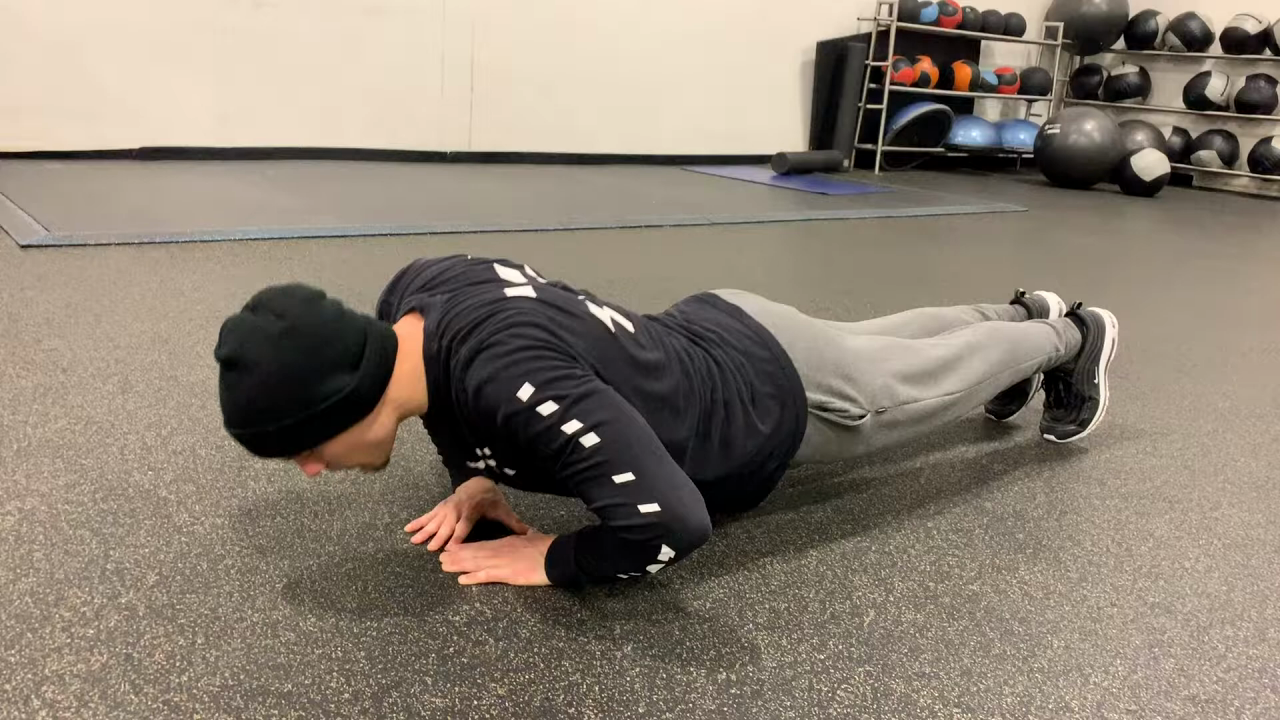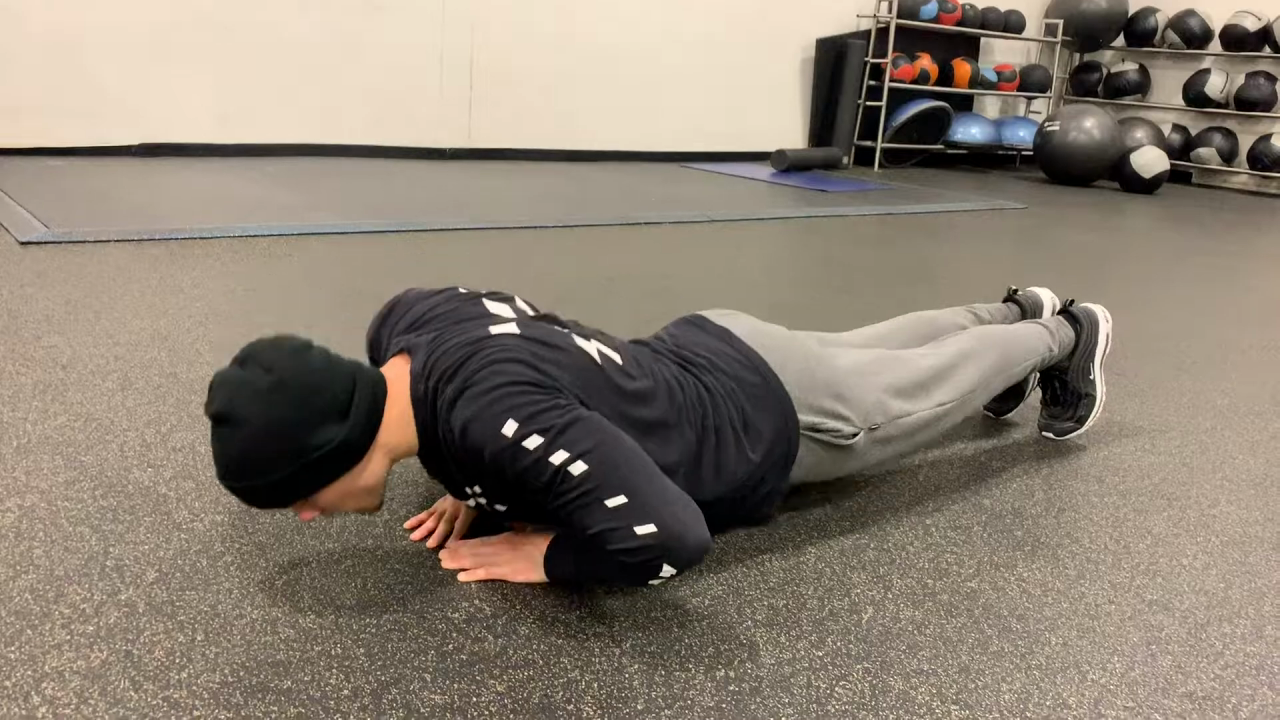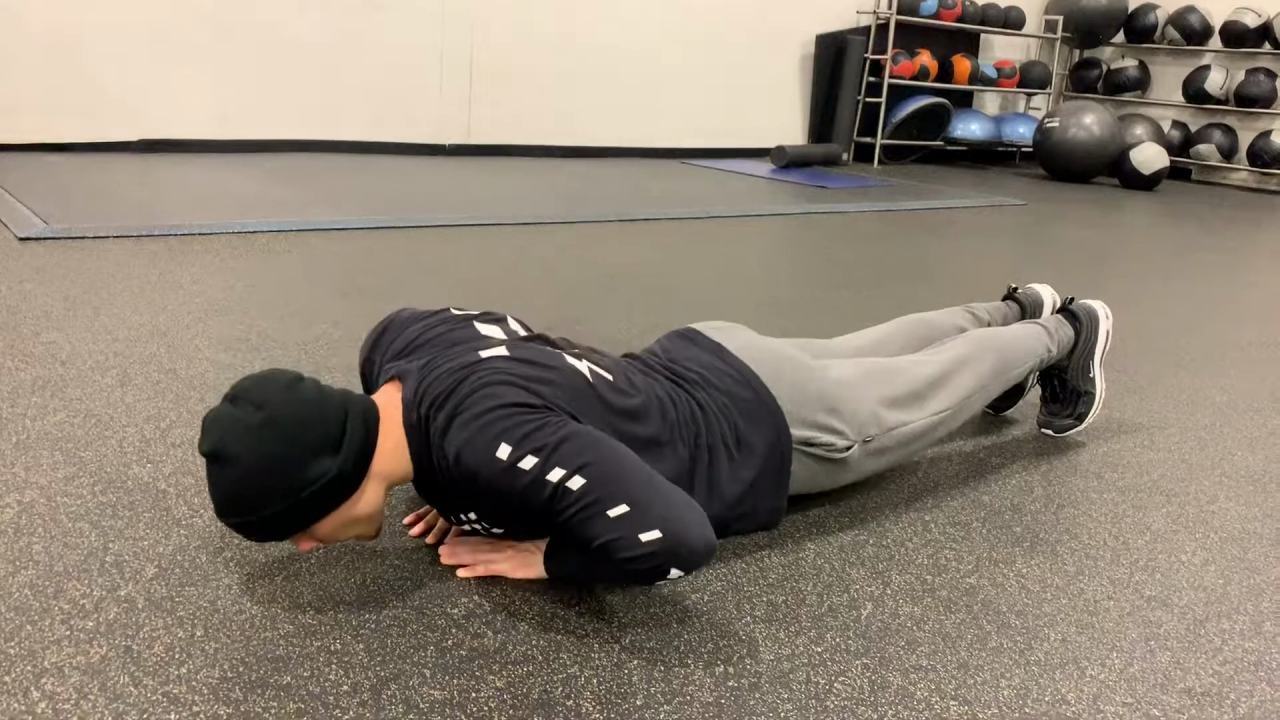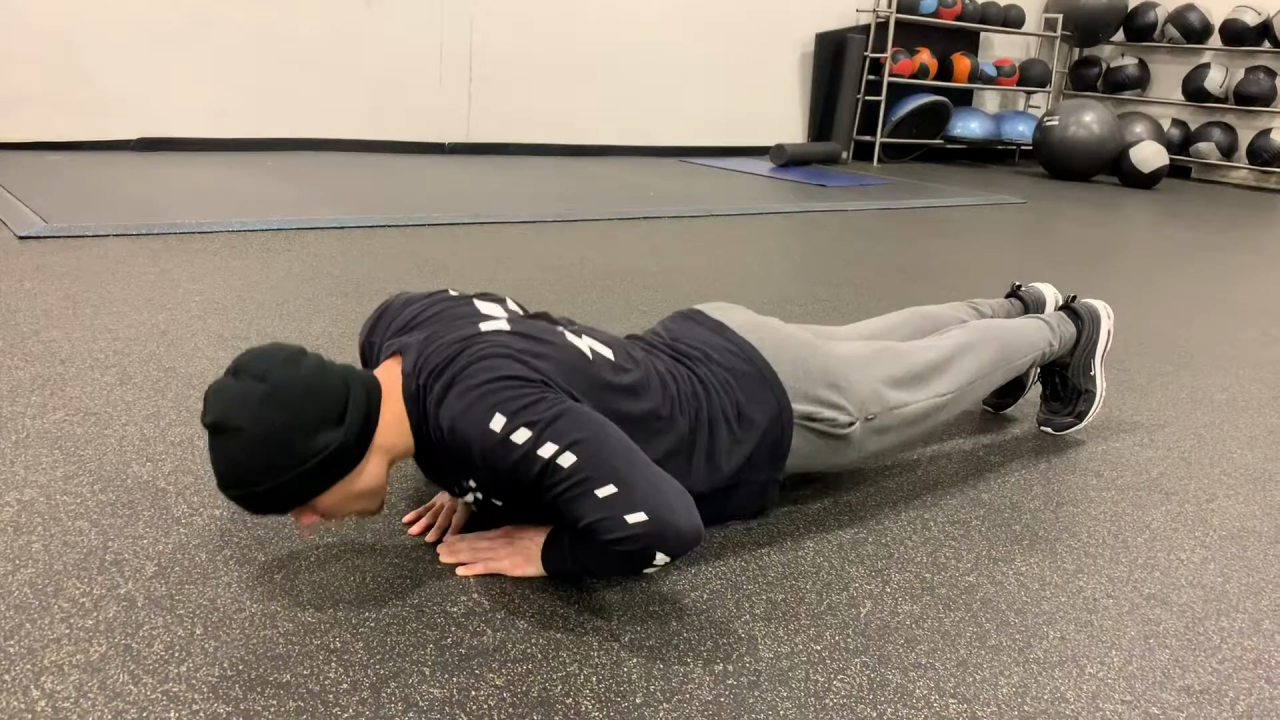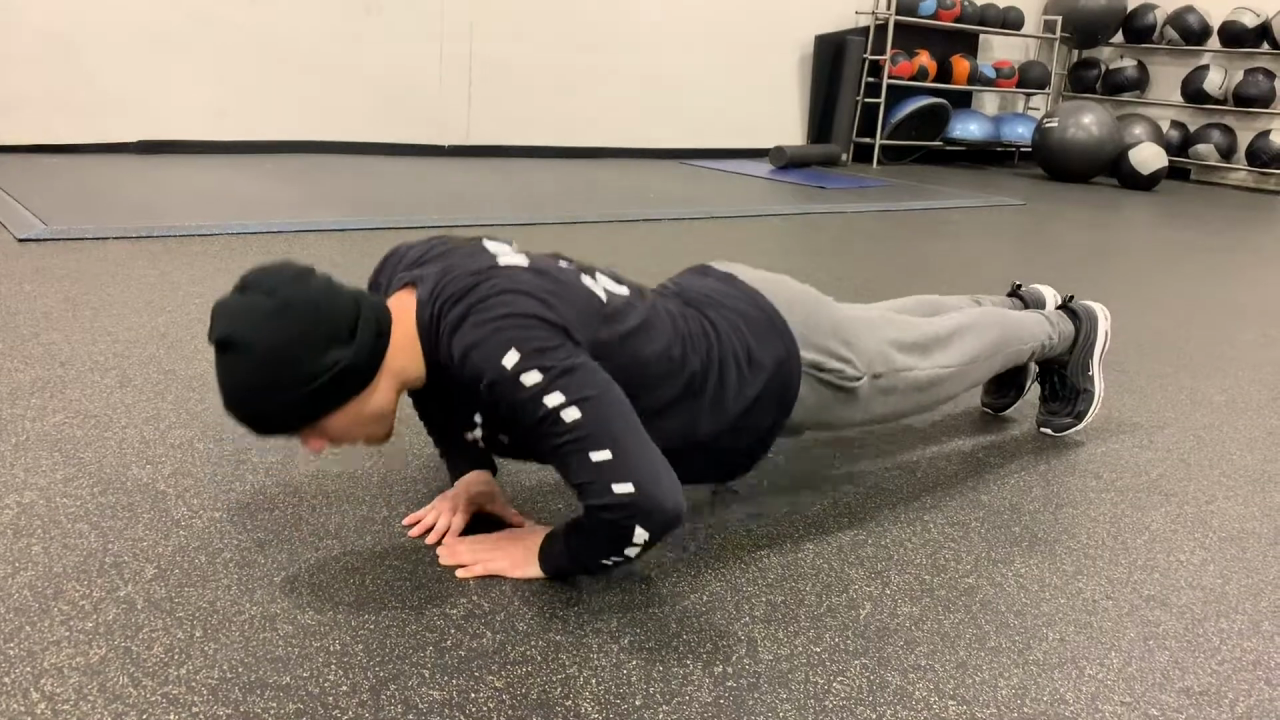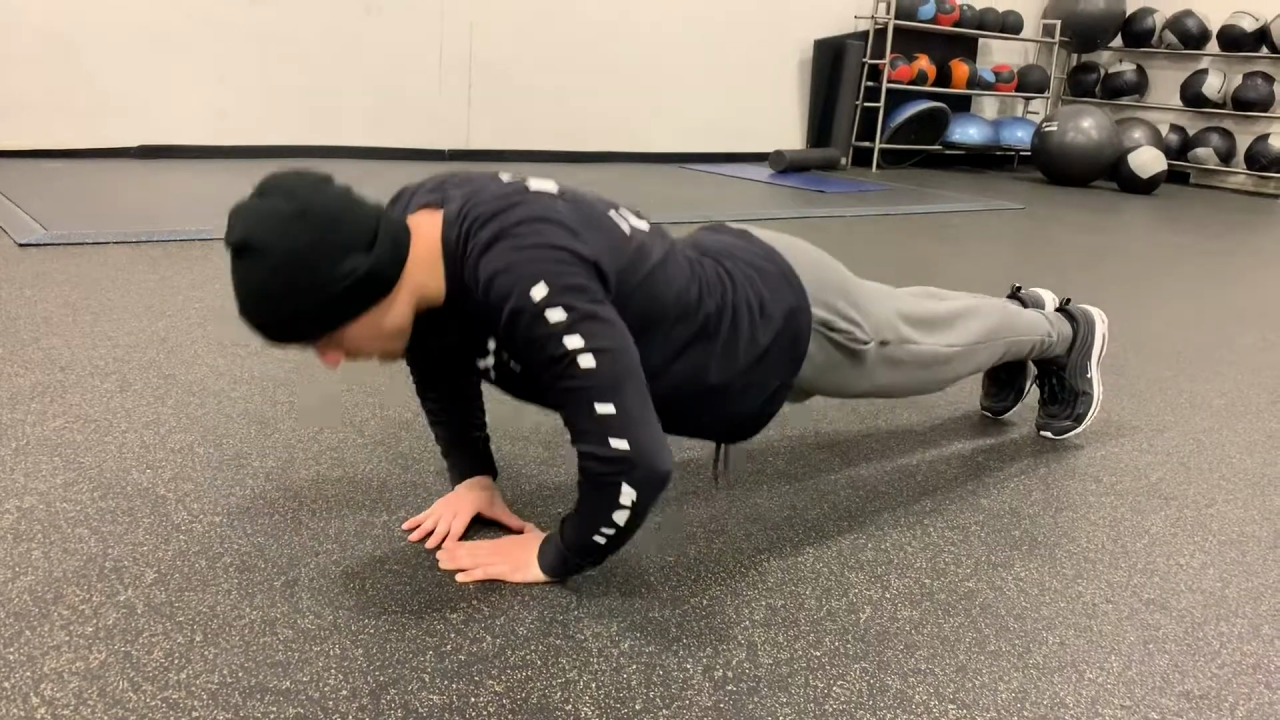
dt=0.2s
person 1, frame 1
left shoulder: (511, 379)
right shoulder: (408, 303)
left elbow: (671, 519)
left wrist: (550, 560)
right wrist: (475, 477)
left hip: (782, 397)
right hip: (713, 335)
left knee: (933, 377)
right knee: (879, 339)
left ankle: (1070, 339)
right ankle: (1019, 316)
person 1, frame 2
left shoulder: (495, 415)
right shoulder: (398, 331)
left elbow: (673, 534)
left wrist: (544, 552)
right wrist: (474, 486)
left hip: (772, 416)
right hip: (703, 353)
left knee: (923, 385)
right knee: (869, 348)
left ankle: (1063, 334)
right ankle: (1008, 313)
person 1, frame 3
left shoulder: (490, 437)
right shoulder: (391, 349)
left elbow: (678, 535)
left wrist: (545, 554)
left hip: (763, 431)
right hip: (698, 365)
left knee: (917, 395)
right knee: (861, 352)
left ankle: (1065, 333)
right ankle: (1012, 310)
person 1, frame 4
left shoulder: (490, 407)
right shoulder: (389, 337)
left elbow: (665, 523)
left wrist: (542, 548)
right wrist: (471, 484)
left hip: (767, 407)
right hip: (702, 348)
left knee: (921, 377)
right knee: (877, 343)
left ankle: (1067, 331)
right ankle: (1014, 310)
person 1, frame 5
left shoulder: (506, 344)
right shoulder: (398, 290)
left elbow: (646, 501)
left wrist: (548, 553)
right wrist: (472, 473)
left hip: (777, 361)
right hip: (709, 313)
left knee: (916, 363)
right knee: (889, 328)
left ankle: (1064, 332)
right ankle: (1016, 306)
person 1, frame 6
left shoulder: (530, 274)
right shoulder: (413, 233)
left elbow: (634, 457)
right elbow: (440, 358)
left wrist: (555, 558)
right wrist: (473, 477)
left hip: (785, 320)
right hip: (721, 286)
left knee: (931, 345)
right knee: (911, 323)
left ankle: (1064, 337)
right ankle: (1022, 311)
